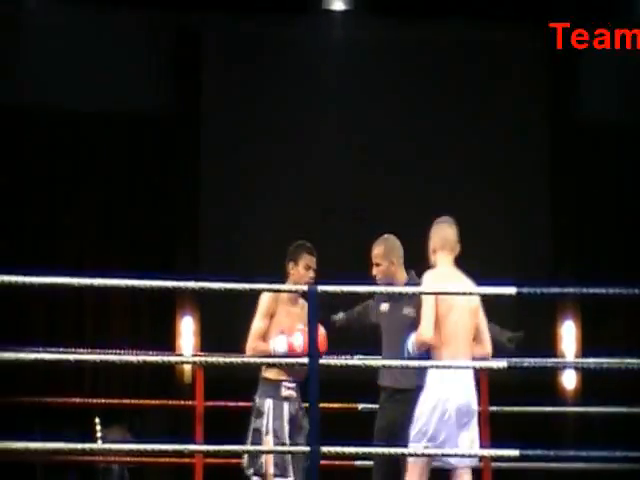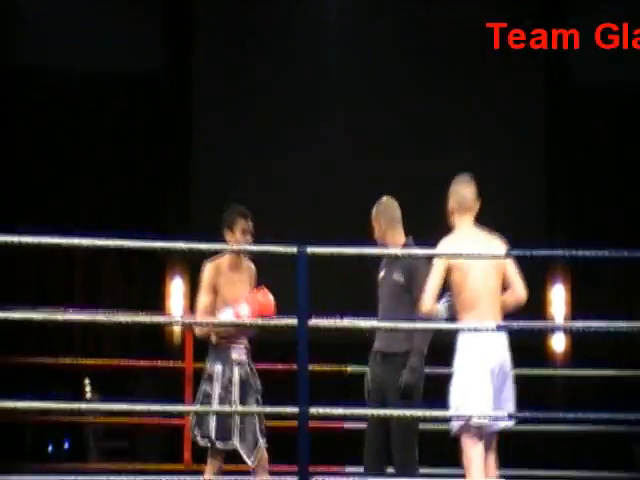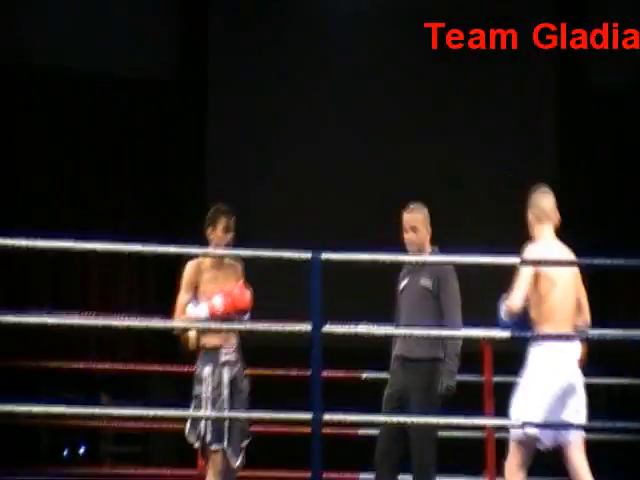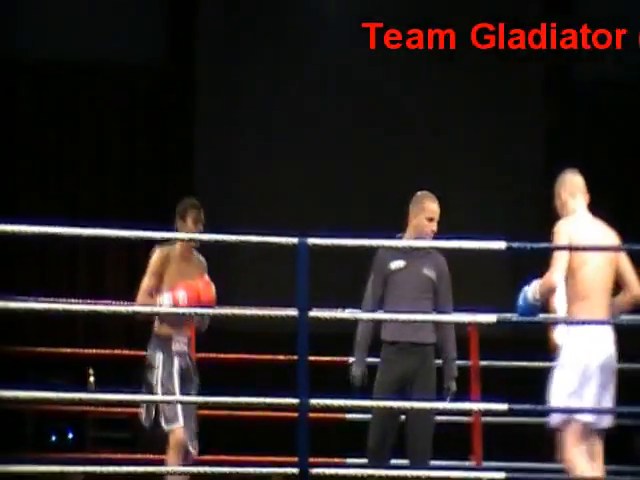
dt=0.4s
person 1, frame 1
left shoulder: (432, 278)
right shoulder: (470, 286)
left elbow: (425, 335)
right elbow: (485, 349)
left wrist: (415, 344)
left hip: (441, 380)
right hip: (467, 382)
person 1, frame 2
left shoulder: (448, 245)
right shoulder: (496, 242)
left elbow: (427, 306)
right elbow: (520, 294)
left hip: (471, 344)
right hip: (498, 343)
left knee: (470, 445)
right knee: (487, 445)
person 1, frame 3
left shoulder: (534, 250)
right shoulder: (568, 255)
left elbow: (516, 303)
right elbow: (584, 318)
left wrist: (509, 308)
left hip: (545, 355)
right hip: (569, 355)
person 1, frame 4
left shoulder: (565, 227)
right shoulder: (609, 232)
left elbow: (554, 280)
left wrist: (534, 295)
left hip: (579, 336)
right hip: (606, 337)
left knee: (570, 451)
right knee: (591, 447)
person 2, frame 1
left shoulder: (423, 297)
right shoulder: (381, 299)
right elbow: (360, 314)
left wrist: (502, 336)
right wrist: (334, 322)
left hip: (414, 397)
right hip: (388, 396)
person 2, frame 2
left shoulder: (415, 262)
right shoulder: (385, 263)
left wrist: (414, 365)
right wrist: (372, 365)
left hip: (404, 364)
right hip: (382, 362)
left knee: (403, 440)
right knee: (374, 441)
person 2, frame 3
left shoulder: (442, 271)
right shoulder: (404, 274)
left elbow: (454, 324)
left wrist: (450, 369)
left hip: (427, 370)
right hip: (400, 370)
left knee: (423, 451)
right knee: (385, 448)
person 2, frame 4
left shoulder: (437, 262)
right shoulder: (386, 256)
left elbow: (444, 318)
right elbow: (370, 306)
left wrist: (450, 368)
right wrist: (359, 357)
left hip: (424, 358)
right hip: (391, 355)
left knee: (420, 441)
right knee: (379, 438)
person 3, frame 1
left shoulder: (304, 307)
right shoulder: (270, 299)
right elbow: (252, 347)
left wrist: (310, 350)
right wrist: (285, 344)
left hip: (293, 396)
right hip: (271, 394)
person 3, frame 2
left shoulder: (250, 269)
right shoulder: (213, 268)
right elbow: (200, 326)
left wrist: (258, 314)
right wrist: (235, 314)
left hip: (245, 362)
right hip: (220, 361)
left knee: (260, 454)
right knee: (215, 456)
person 3, frame 3
left shoulder: (237, 269)
right shoulder: (196, 268)
right elbow: (178, 321)
left wrist: (241, 311)
right wrist: (208, 309)
left hip: (234, 361)
right hip: (211, 363)
left knee: (234, 458)
person 3, frame 4
left shoulder: (200, 263)
right shoulder: (162, 255)
right elbow: (141, 303)
left wrist: (203, 308)
right wrist: (172, 300)
left hip: (185, 352)
right hip: (163, 351)
left knee: (188, 446)
right knee: (178, 436)
